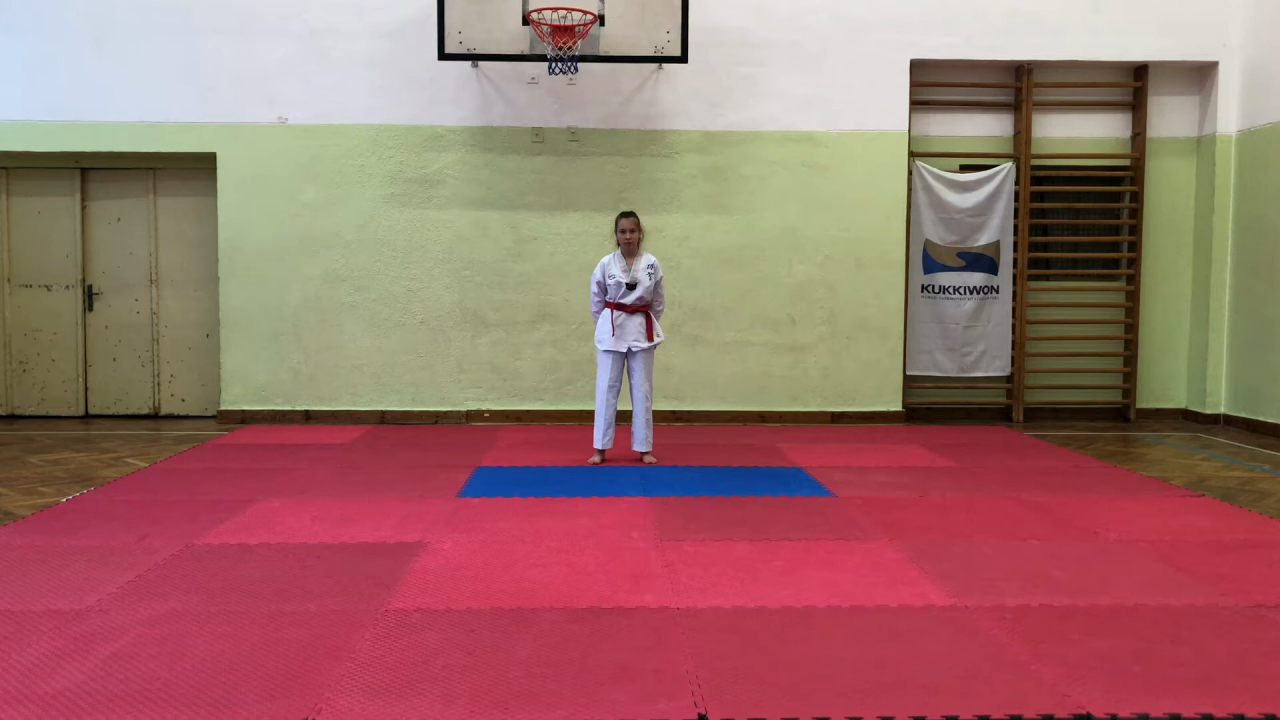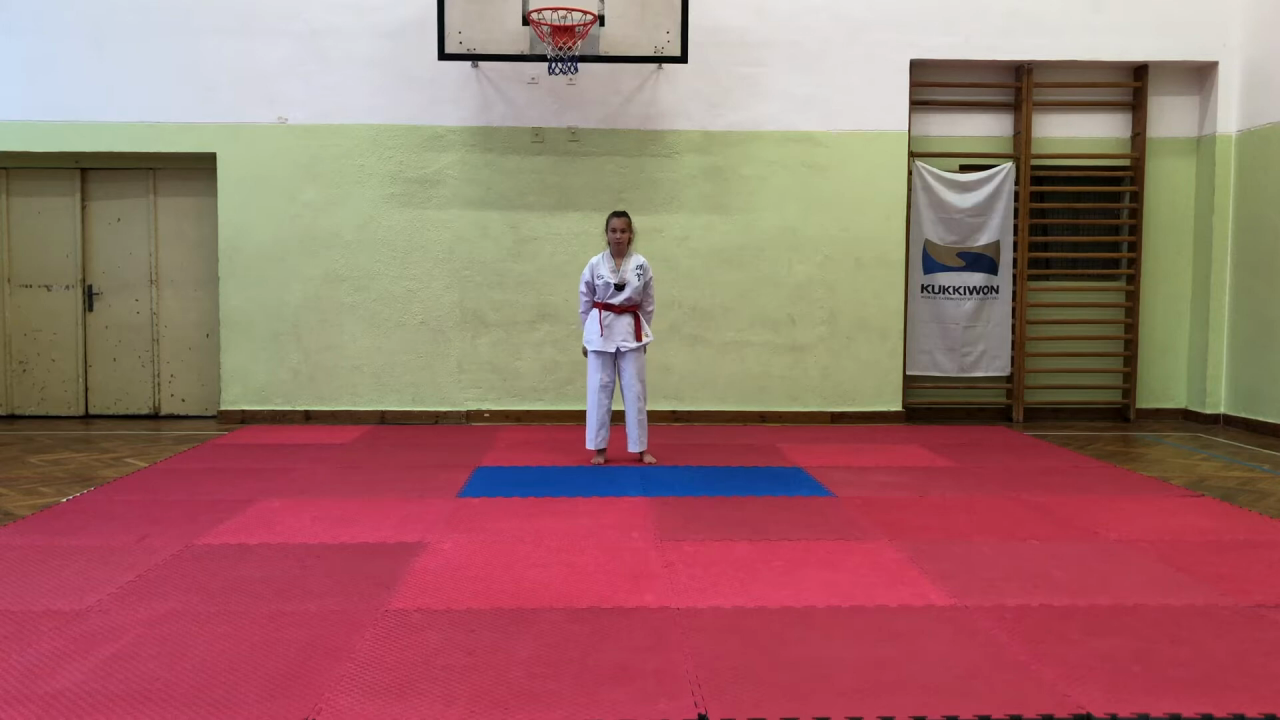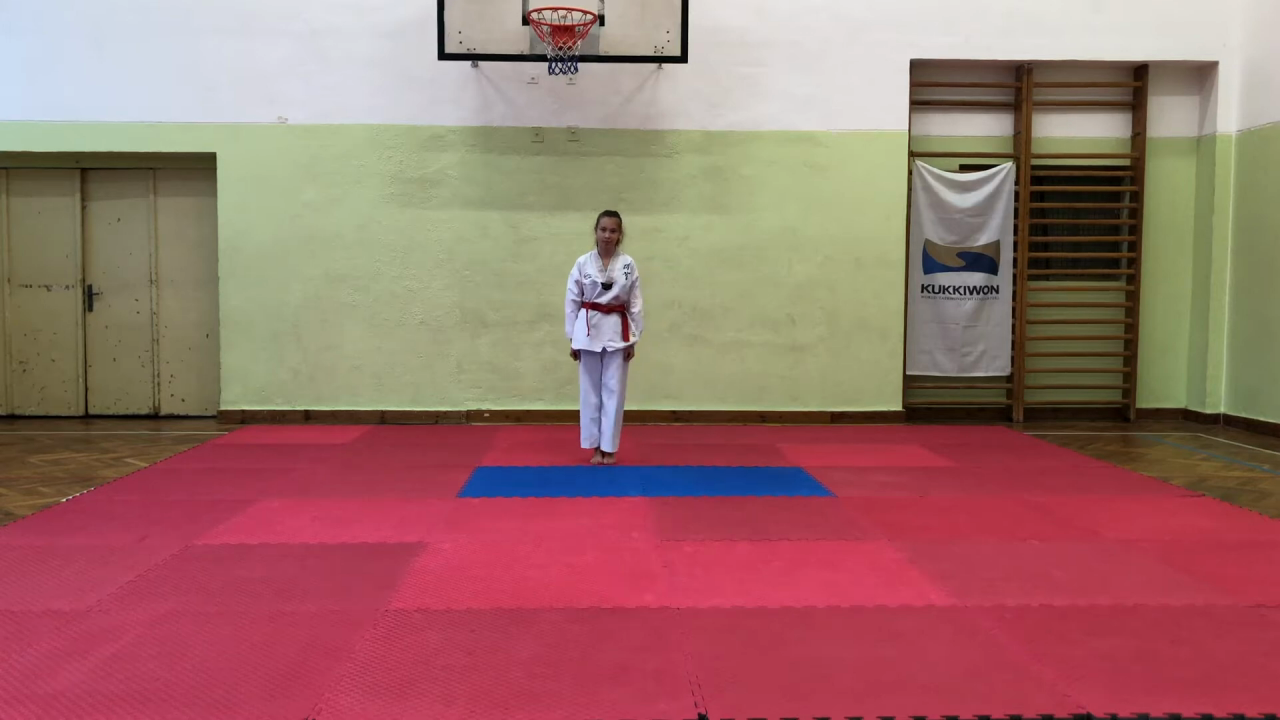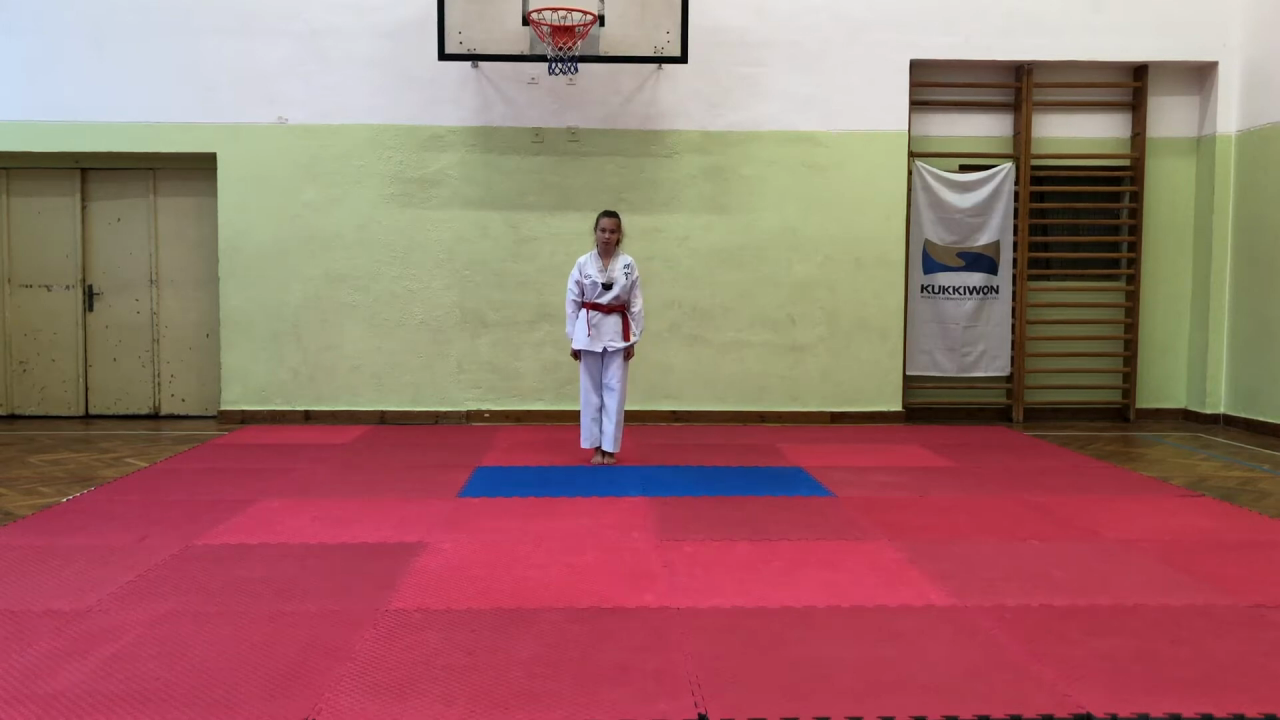
dt=0.7s
person 1, frame 1
left shoulder: (652, 264)
right shoulder: (606, 264)
left elbow: (658, 303)
right elbow: (597, 302)
left wrist: (649, 328)
right wrist: (607, 328)
left hip: (641, 330)
right hip: (612, 329)
left knee: (642, 389)
right knee: (607, 387)
left ankle: (644, 447)
right ankle: (600, 448)
person 1, frame 2
left shoulder: (641, 264)
right shoulder: (595, 264)
left elbow: (648, 304)
right elbow: (585, 302)
left wrist: (641, 332)
right wrist: (586, 336)
left hip: (630, 330)
right hip: (601, 329)
left knee: (635, 389)
right knee: (599, 388)
left ankle: (641, 448)
right ankle: (599, 447)
person 1, frame 3
left shoulder: (628, 264)
right shoulder: (583, 263)
left elbow: (635, 304)
right elbow: (572, 302)
left wrist: (633, 340)
right wrist: (572, 339)
left hip: (617, 331)
right hip: (589, 330)
left knee: (613, 390)
right knee: (591, 390)
left ankle: (609, 448)
right ankle: (596, 447)
person 1, frame 4
left shoulder: (628, 264)
right shoulder: (583, 263)
left elbow: (635, 304)
right elbow: (573, 302)
left wrist: (633, 340)
right wrist: (573, 339)
left hip: (617, 331)
right hip: (589, 330)
left knee: (614, 389)
right knee: (591, 389)
left ankle: (610, 448)
right ankle: (596, 446)
